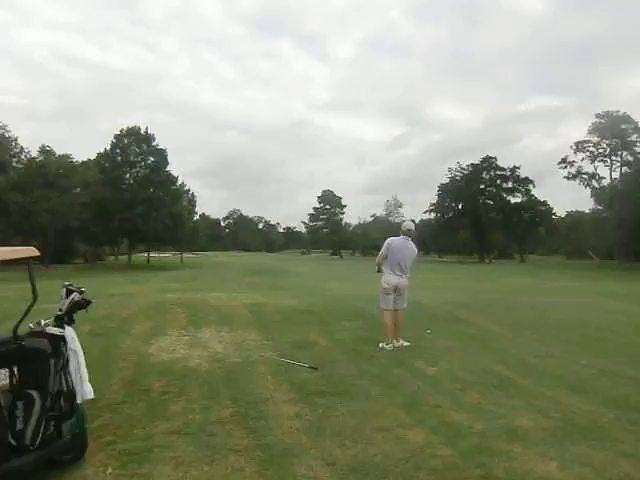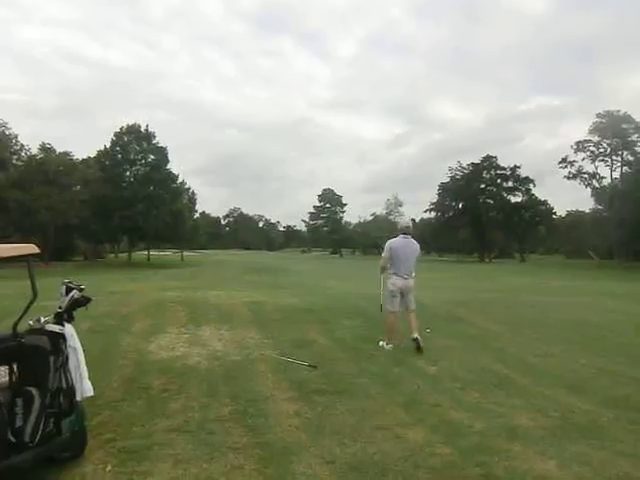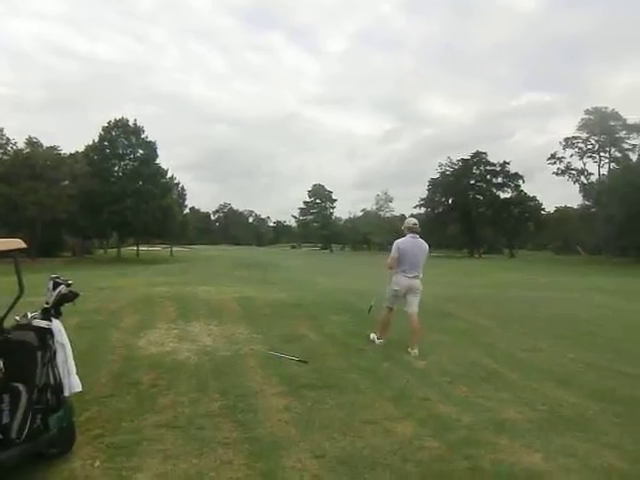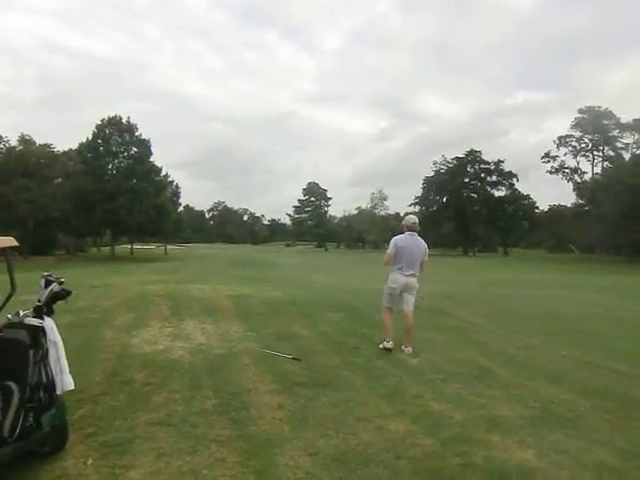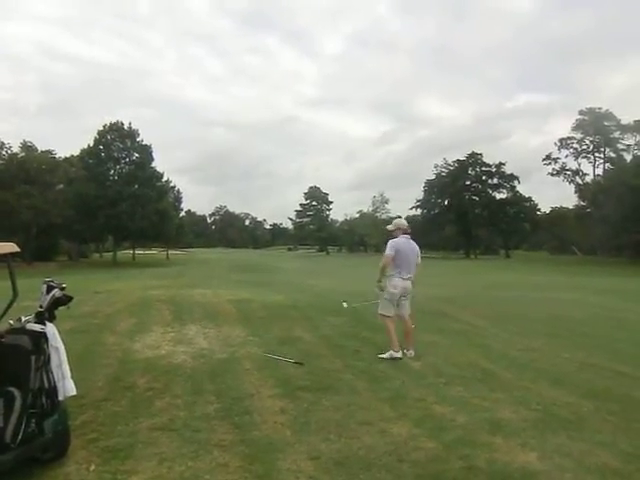
dt=0.5s
person 1, frame 1
left shoulder: (390, 241)
right shoulder: (414, 249)
left elbow: (379, 261)
left wrist: (379, 267)
left hip: (388, 278)
right hip: (403, 281)
left knee: (387, 310)
right knee: (398, 311)
left ankle: (388, 342)
right ankle: (397, 340)
person 1, frame 2
left shoulder: (391, 243)
right shoulder: (416, 245)
left elbow: (383, 264)
left wrist: (382, 270)
left hip: (394, 281)
right hip: (409, 281)
left knee: (392, 312)
right knee: (411, 310)
left ankle: (389, 342)
right ankle: (415, 335)
person 1, frame 3
left shoulder: (399, 243)
right shoulder: (425, 246)
left elbow: (390, 265)
left wrist: (396, 262)
left hip: (399, 280)
right hip: (416, 282)
left knee: (389, 308)
right knee: (413, 314)
left ankle: (379, 337)
right ankle: (413, 348)
person 1, frame 4
left shoulder: (397, 240)
right shoulder: (423, 244)
left elbow: (386, 262)
right elbow: (421, 268)
left wrist: (388, 255)
left hip: (396, 278)
right hip: (412, 280)
left knee: (386, 308)
right knee: (408, 312)
left ankle: (388, 340)
right ankle: (408, 346)
person 1, frame 5
left shoulder: (394, 242)
right shoulder: (415, 246)
left elbow: (384, 263)
right elbow: (415, 269)
left wrist: (379, 280)
right wrist: (409, 282)
left hip: (393, 282)
right hip: (407, 283)
left knee: (386, 316)
right knee: (405, 317)
left ankle: (395, 350)
right ankle: (409, 349)
